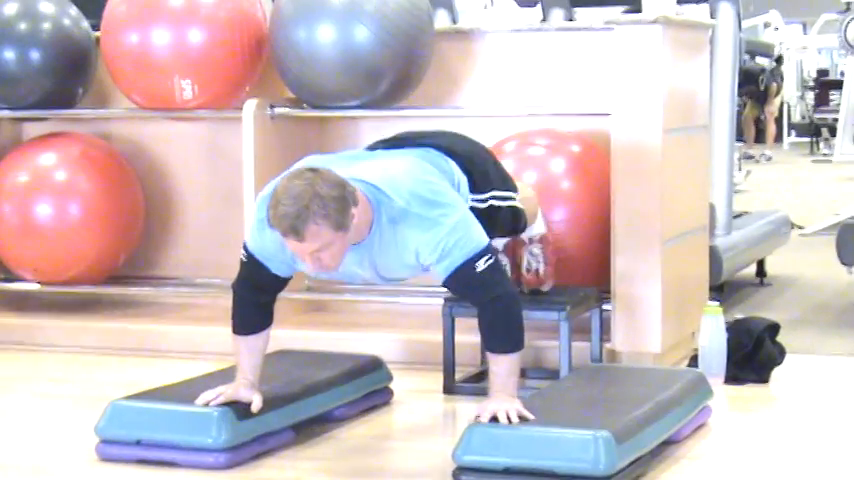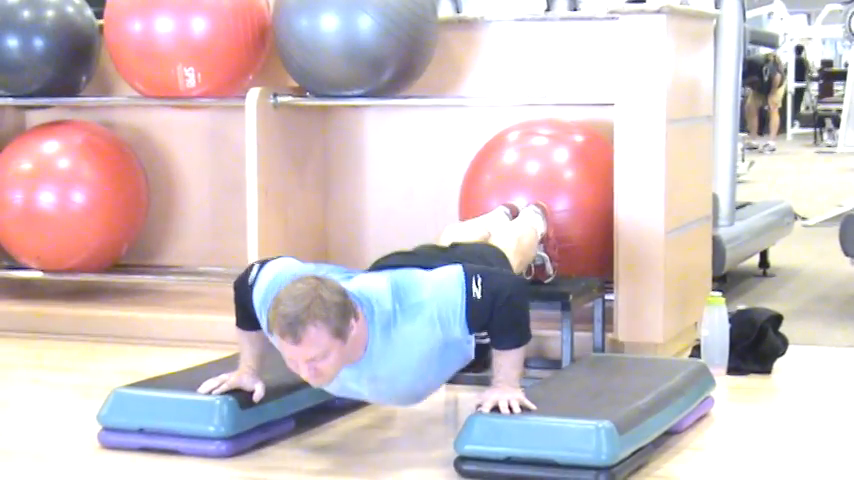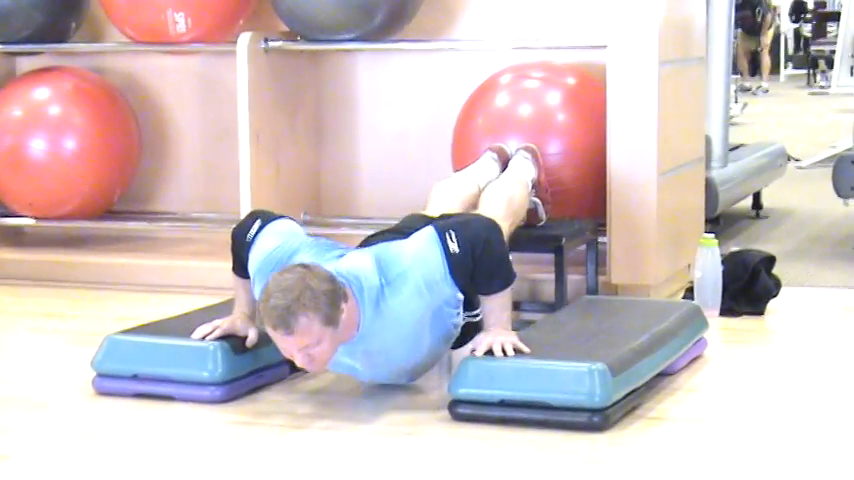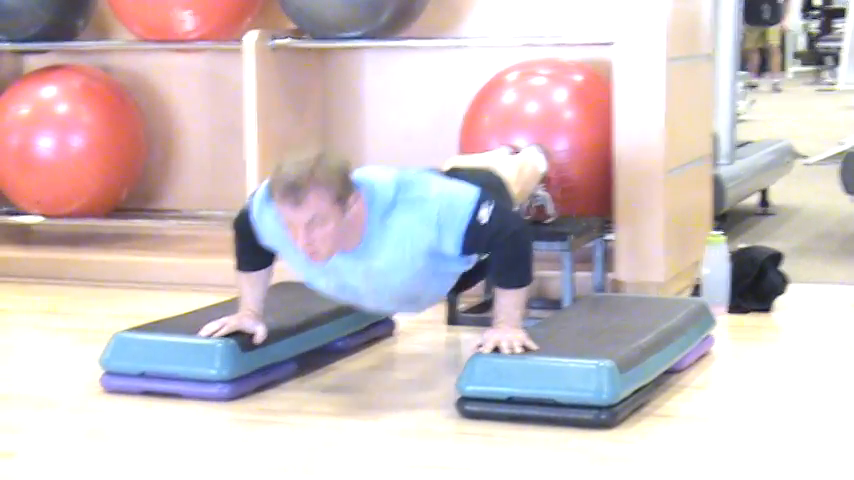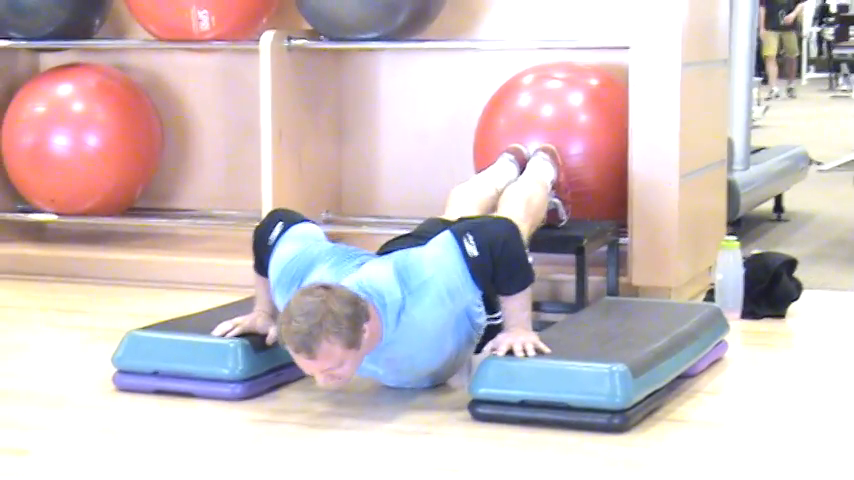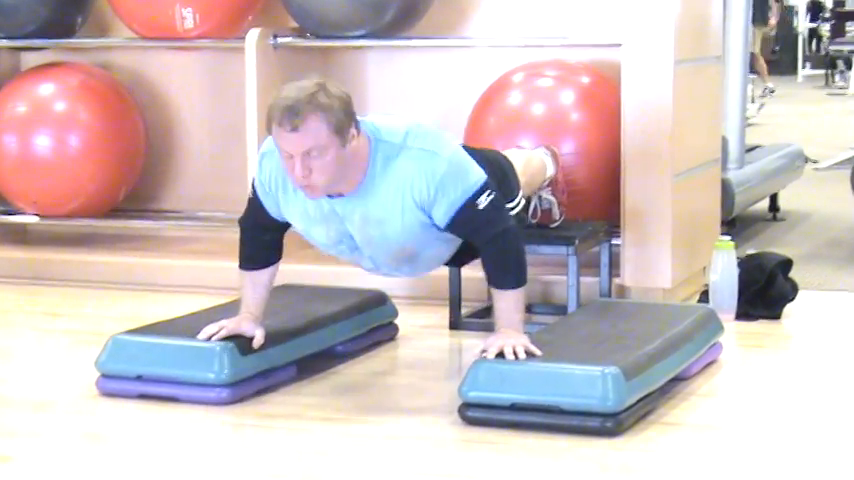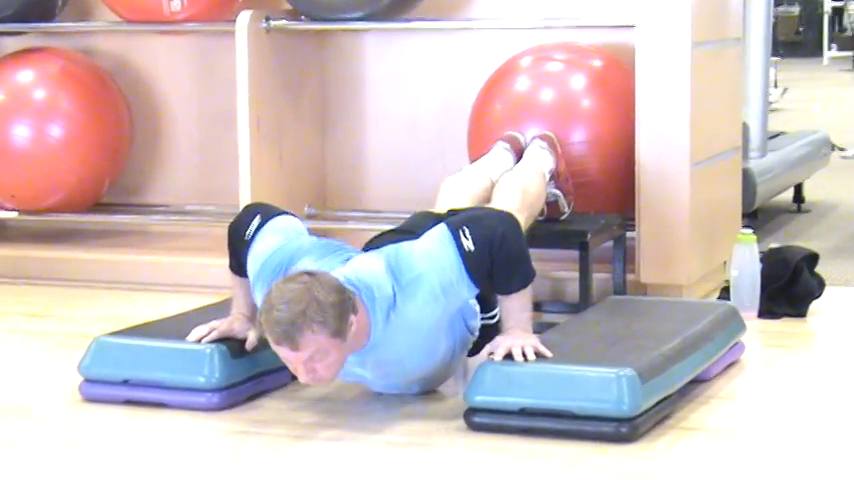
dt=0.7s
person 1, frame 1
left shoulder: (420, 211)
right shoulder: (273, 211)
left elbow: (496, 293)
right elbow: (252, 289)
left wrist: (503, 395)
right wrist: (245, 380)
left hip: (460, 170)
left knee: (512, 215)
left ankle: (536, 236)
right ankle: (498, 251)
person 1, frame 2
left shoulder: (413, 314)
right shoulder: (274, 292)
left elbow: (508, 291)
left wrist: (505, 383)
right wrist: (248, 369)
left hip: (477, 284)
right hip: (393, 269)
left knee: (505, 253)
left ankle: (534, 222)
right ankle: (499, 217)
person 1, frame 3
left shoulder: (400, 294)
right shoulder: (270, 265)
left elbow: (484, 239)
right elbow: (252, 226)
left wrist: (497, 327)
right wrist: (243, 316)
left knee: (494, 213)
right knee: (440, 205)
left ankle: (524, 167)
right ankle: (489, 163)
person 1, frame 4
left shoulder: (419, 210)
right shoulder: (273, 205)
left elbow: (510, 241)
right elbow: (249, 238)
left wrist: (508, 326)
right wrist: (249, 312)
left hip: (479, 214)
left knee: (503, 186)
right knee: (457, 171)
left ankle: (534, 162)
right ankle: (503, 156)
person 1, frame 5
left shoulder: (422, 297)
right shoulder: (296, 281)
left elbow: (501, 239)
right elbow: (277, 223)
left wrist: (519, 326)
left hip: (478, 291)
right hip: (405, 251)
left knee: (513, 217)
right knee: (456, 213)
left ankle: (542, 168)
right ankle: (508, 165)
person 1, frame 6
left shoulder: (423, 163)
right shoulder: (275, 162)
left elbow: (499, 235)
right elbow: (259, 229)
left wrist: (509, 329)
right wrist: (249, 315)
left hip: (484, 200)
left knee: (514, 174)
left ankle: (543, 165)
right ankle: (519, 156)
person 1, frame 7
left shoulder: (417, 292)
right shoulder: (276, 274)
left elbow: (499, 234)
right elbow: (253, 218)
left wrist: (518, 329)
right wrist: (242, 317)
right hip: (394, 246)
left knee: (506, 208)
right knee: (449, 204)
left ankle: (539, 157)
right ankle: (503, 153)
